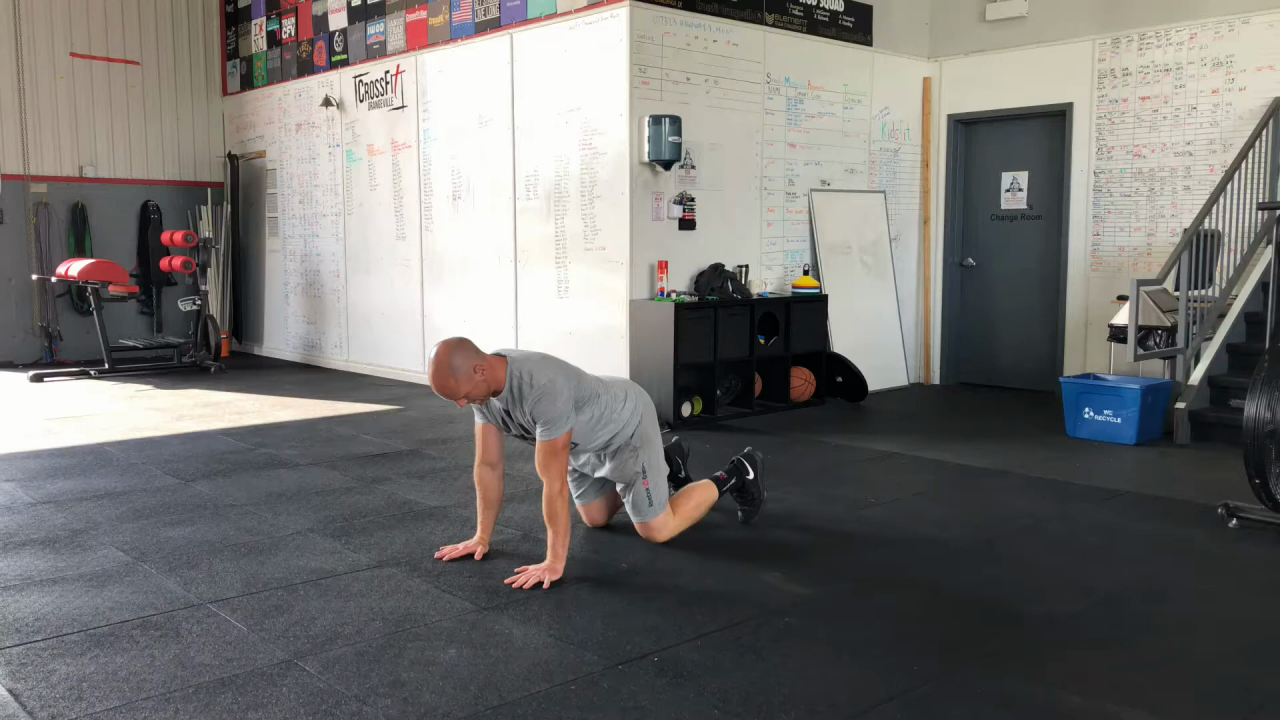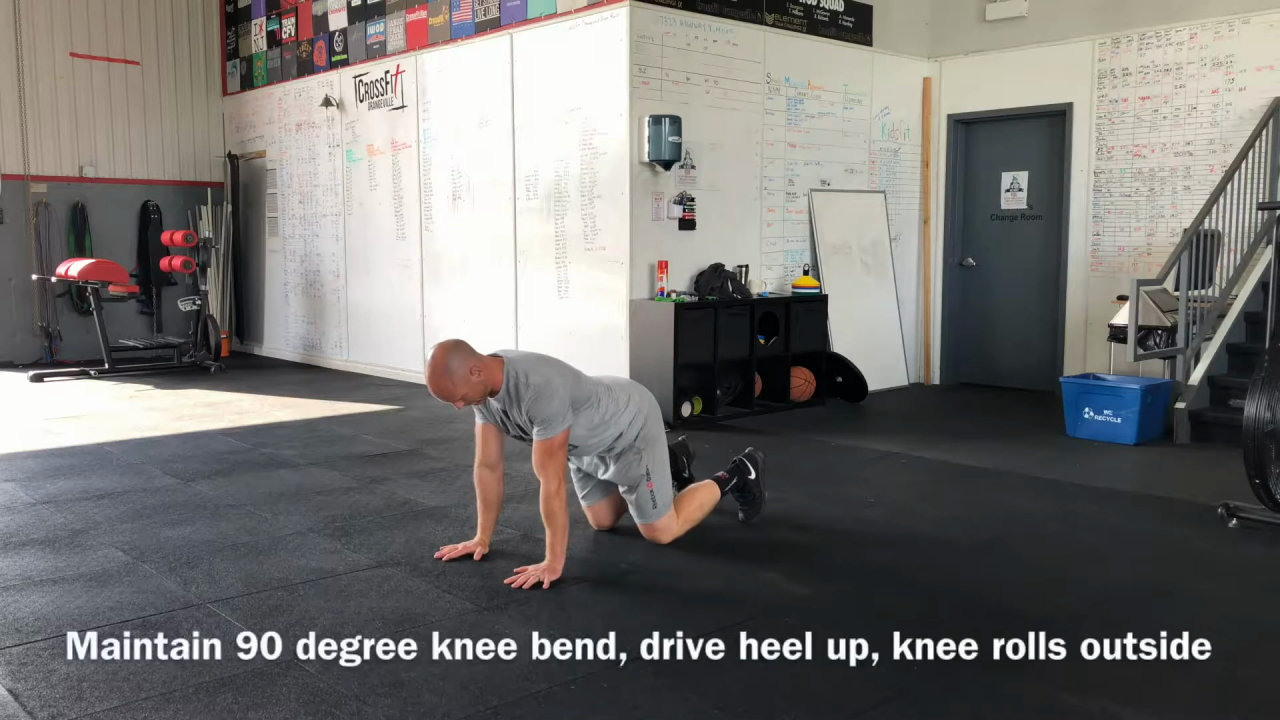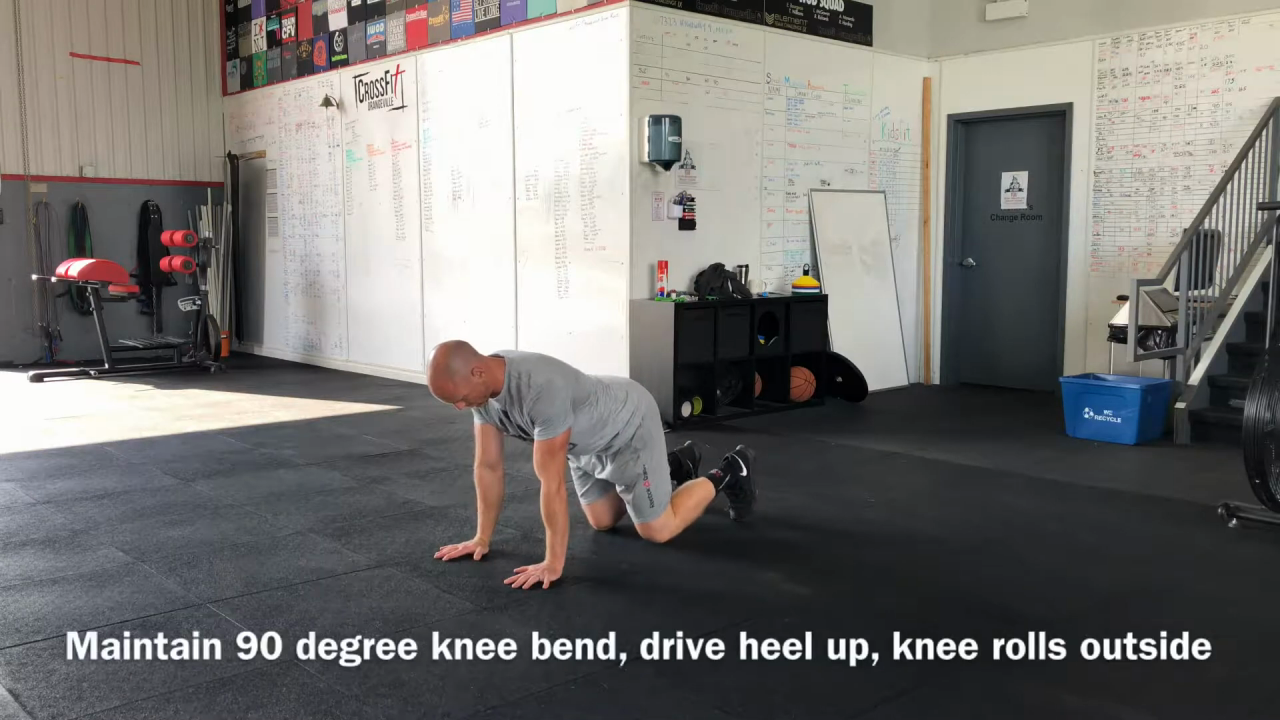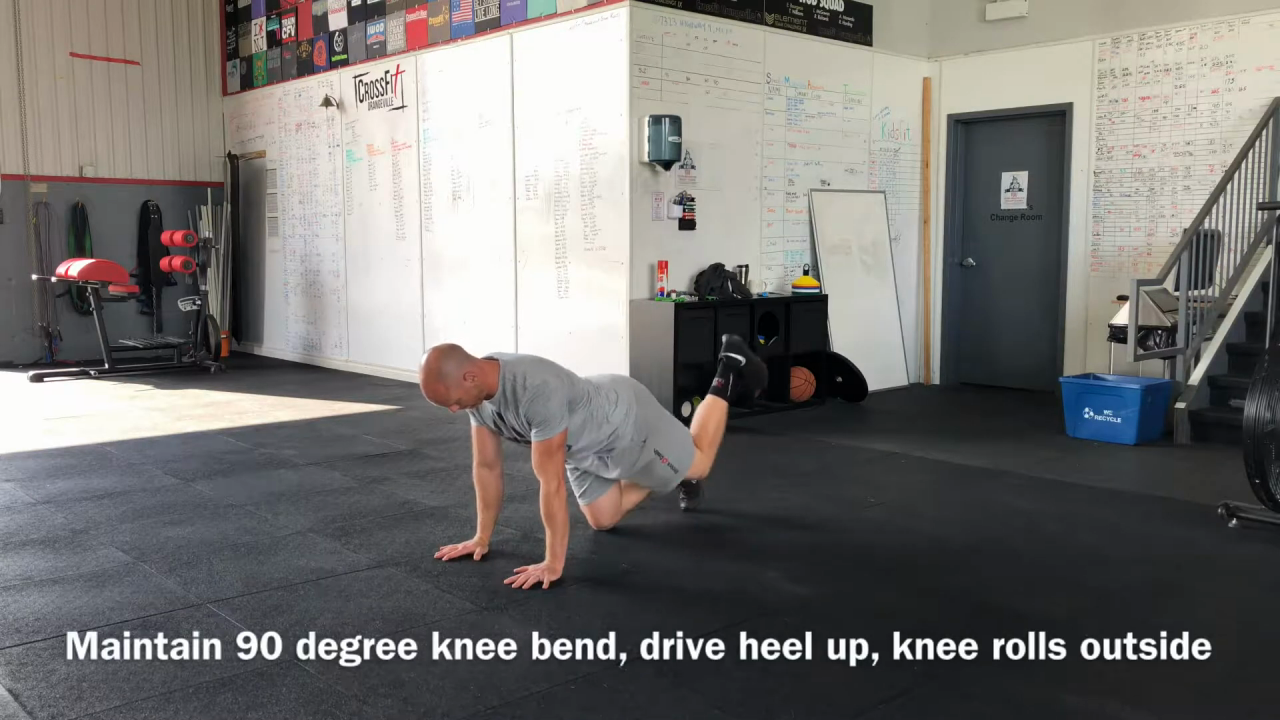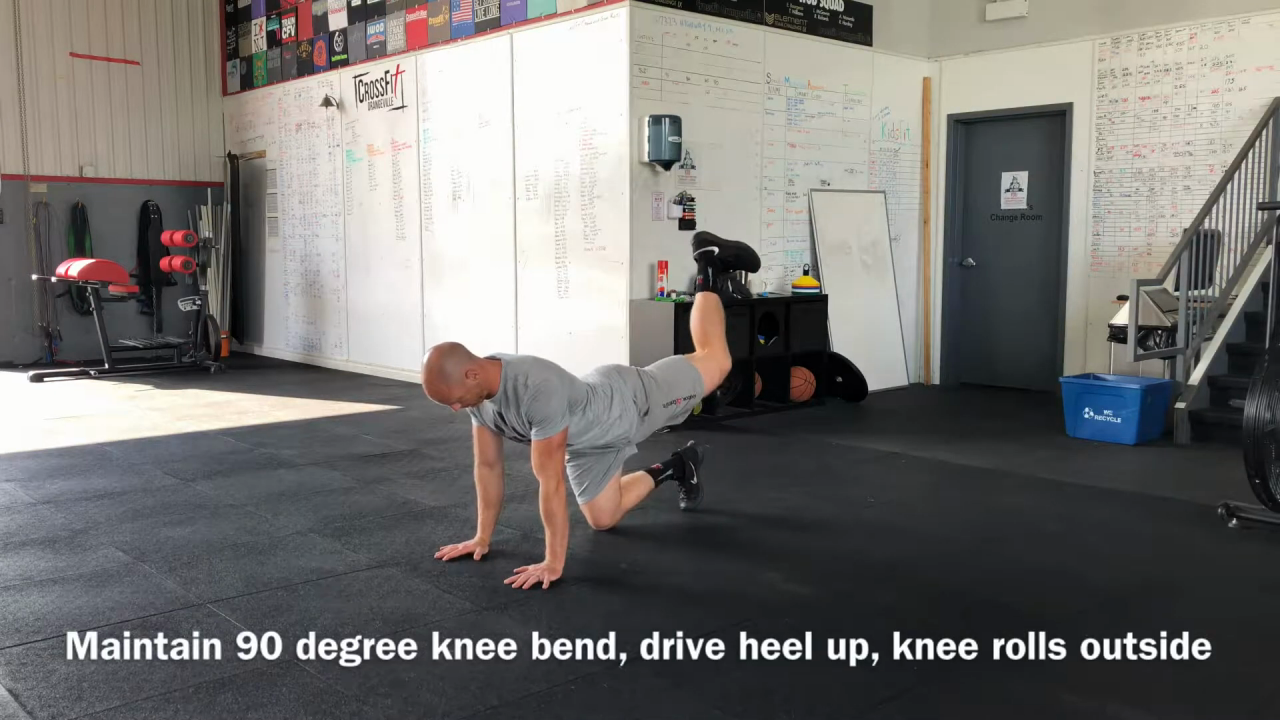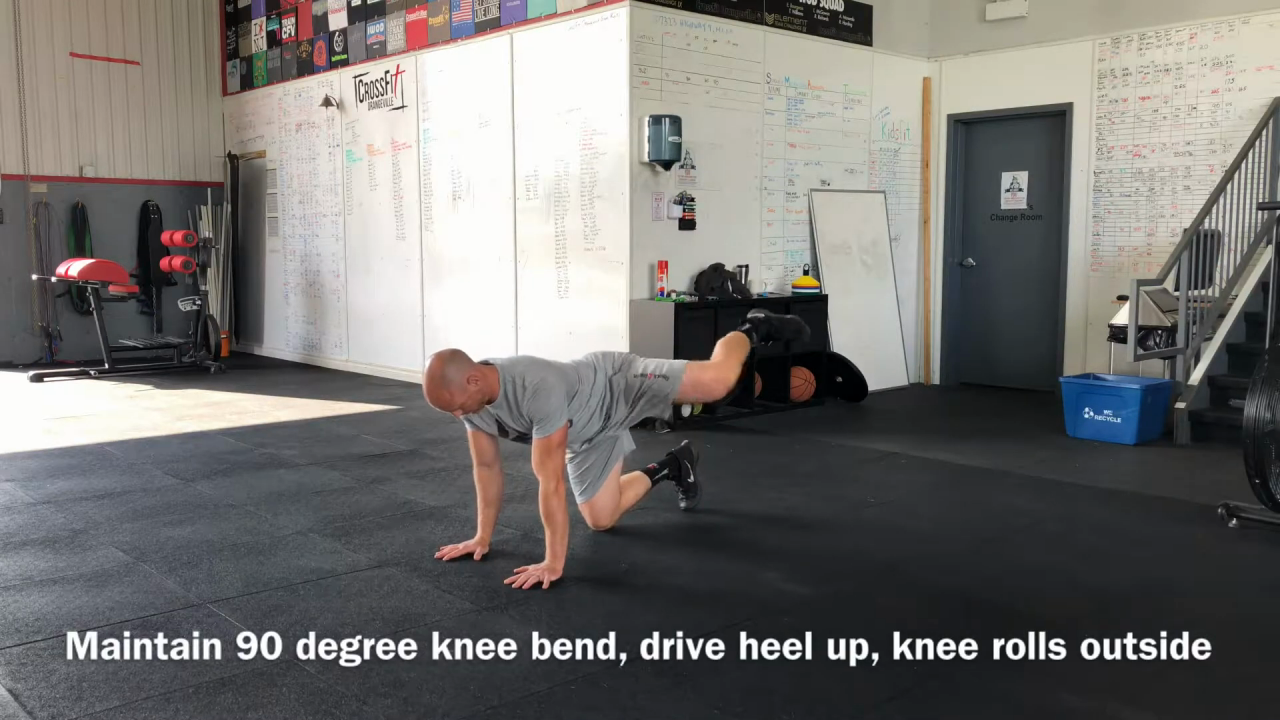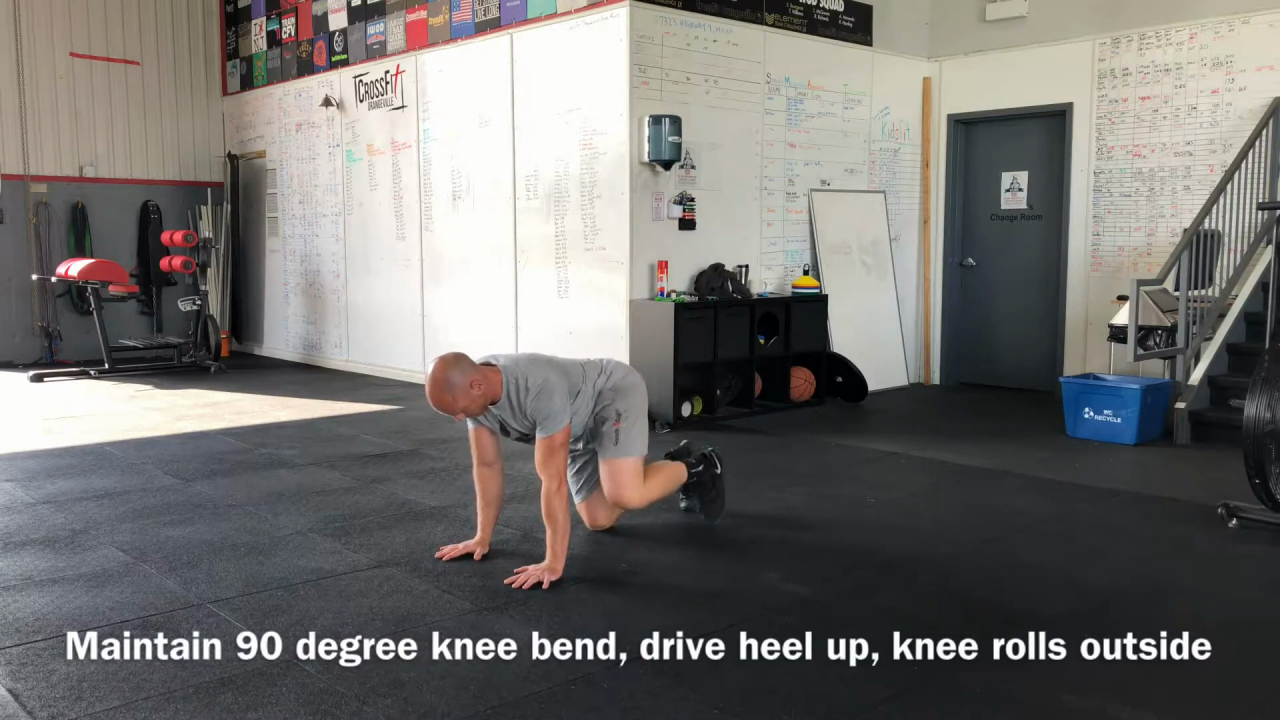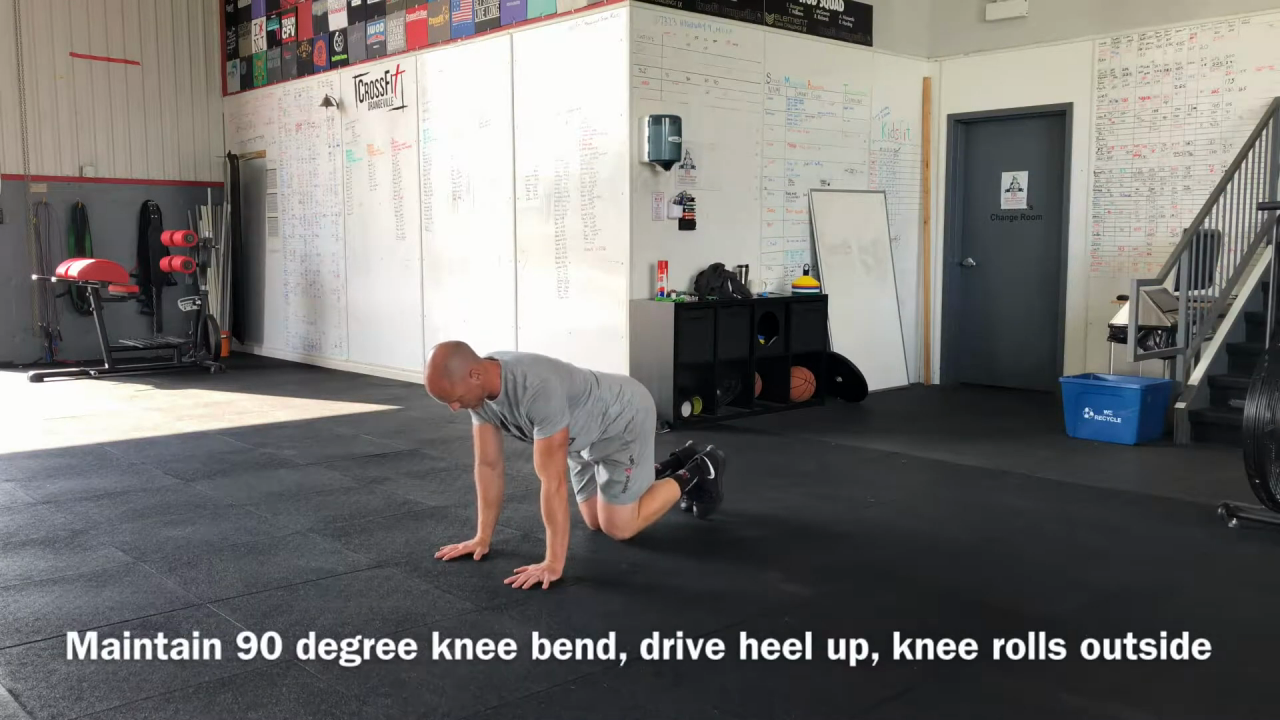
dt=0.7s
person 1, frame 1
left shoulder: (543, 388)
right shoulder: (482, 384)
left elbow: (554, 481)
right elbow: (488, 465)
left wrist: (555, 562)
right wrist: (481, 537)
left hip: (625, 426)
right hip: (586, 438)
left knee: (657, 530)
right knee: (596, 519)
left ankle: (736, 475)
right ankle: (665, 464)
person 1, frame 2
left shoulder: (540, 389)
right shoulder: (482, 386)
left elbow: (552, 482)
right elbow: (488, 466)
left wrist: (554, 562)
right wrist: (482, 538)
left hip: (630, 427)
right hip: (589, 438)
left knee: (660, 531)
right knee: (603, 522)
left ankle: (737, 475)
right ankle: (670, 465)
person 1, frame 3
left shoulder: (541, 389)
right shoulder: (482, 386)
left elbow: (552, 482)
right elbow: (488, 466)
left wrist: (554, 563)
right wrist: (482, 538)
left hip: (628, 424)
right hip: (589, 438)
left knee: (658, 530)
right knee: (603, 522)
left ankle: (728, 471)
right ankle: (674, 465)
person 1, frame 4
left shoulder: (536, 390)
right shoulder: (476, 389)
left elbow: (551, 482)
right elbow: (487, 467)
left wrist: (553, 563)
right wrist: (481, 538)
left hip: (624, 420)
right hip: (584, 442)
left knee: (695, 466)
right knee: (604, 520)
left ankle: (730, 368)
right ankle: (651, 474)
person 1, frame 5
left shoulder: (538, 389)
right shoulder: (477, 391)
left elbow: (552, 481)
right elbow: (488, 466)
left wrist: (554, 562)
right wrist: (483, 537)
left hip: (626, 404)
left knee: (715, 364)
right knee: (604, 519)
left ankle: (709, 268)
right ankle: (673, 468)
person 1, frame 6
left shoulder: (536, 390)
right shoulder: (472, 396)
left elbow: (550, 482)
right elbow: (487, 468)
left wrist: (553, 562)
right wrist: (482, 537)
left hip: (615, 385)
left knee: (719, 380)
right knee: (601, 520)
left ankle: (752, 329)
right ankle: (668, 467)
person 1, frame 7
left shoulder: (539, 389)
right shoulder: (473, 390)
left elbow: (553, 480)
right elbow: (487, 466)
left wrist: (554, 563)
right wrist: (482, 538)
left hip: (613, 393)
right hip: (582, 426)
left knee: (624, 495)
right knee: (598, 521)
left ankle: (699, 467)
right ankle: (671, 463)
person 1, frame 8
left shoulder: (537, 389)
right shoulder: (477, 388)
left elbow: (552, 480)
right elbow: (488, 465)
left wrist: (553, 563)
right wrist: (482, 537)
left hip: (623, 418)
right hip: (588, 432)
left knee: (619, 527)
right knee: (596, 521)
left ankle: (698, 472)
right ankle: (678, 464)
